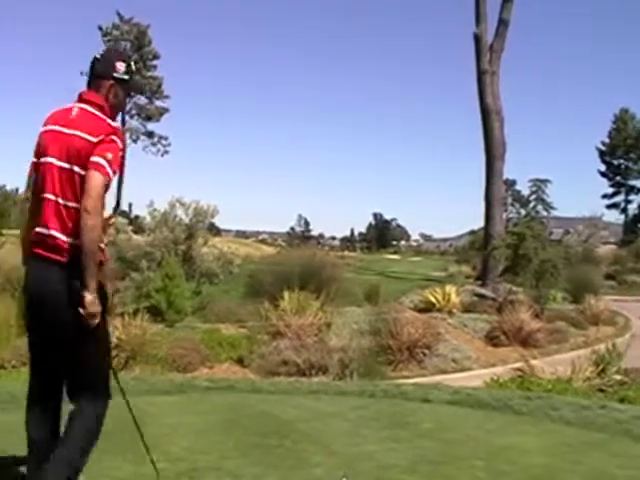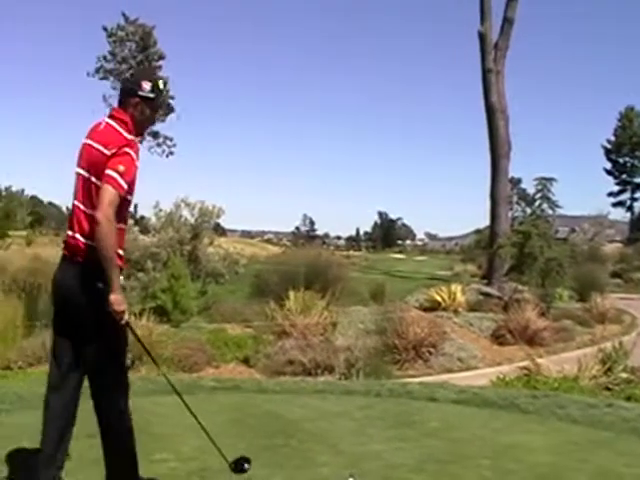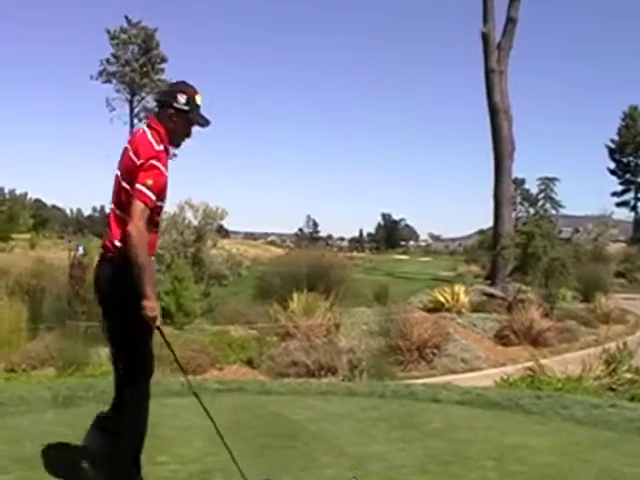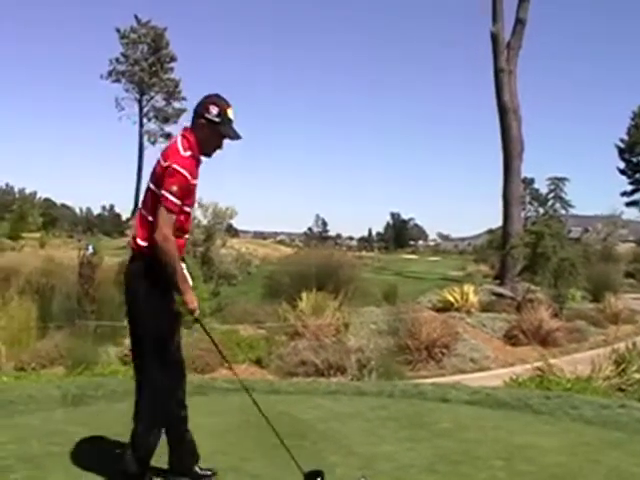
dt=0.3s
person 1, frame 1
left shoulder: (52, 122)
right shoulder: (108, 133)
left elbow: (32, 199)
right elbow: (91, 210)
right wrist: (91, 288)
left hip: (38, 272)
right hip: (70, 277)
left knee: (43, 388)
right knee: (91, 395)
person 1, frame 2
left shoulder: (98, 132)
right shoulder: (124, 147)
right elbow: (104, 218)
right wrist: (115, 288)
left hip: (69, 271)
right hip: (92, 278)
left knee: (64, 383)
right knee: (111, 385)
person 1, frame 3
left shoulder: (140, 140)
right shoulder: (154, 158)
right elbow: (135, 229)
right wrist: (148, 294)
left hip: (113, 270)
right hip: (126, 278)
left knee: (132, 373)
right knee: (135, 377)
person 1, frame 4
left shoulder: (185, 155)
right shoulder: (180, 163)
right elbow: (161, 236)
left wrist: (180, 279)
right wrist: (184, 289)
left hip: (157, 275)
right hip: (149, 277)
left knee: (172, 372)
right knee: (157, 374)
